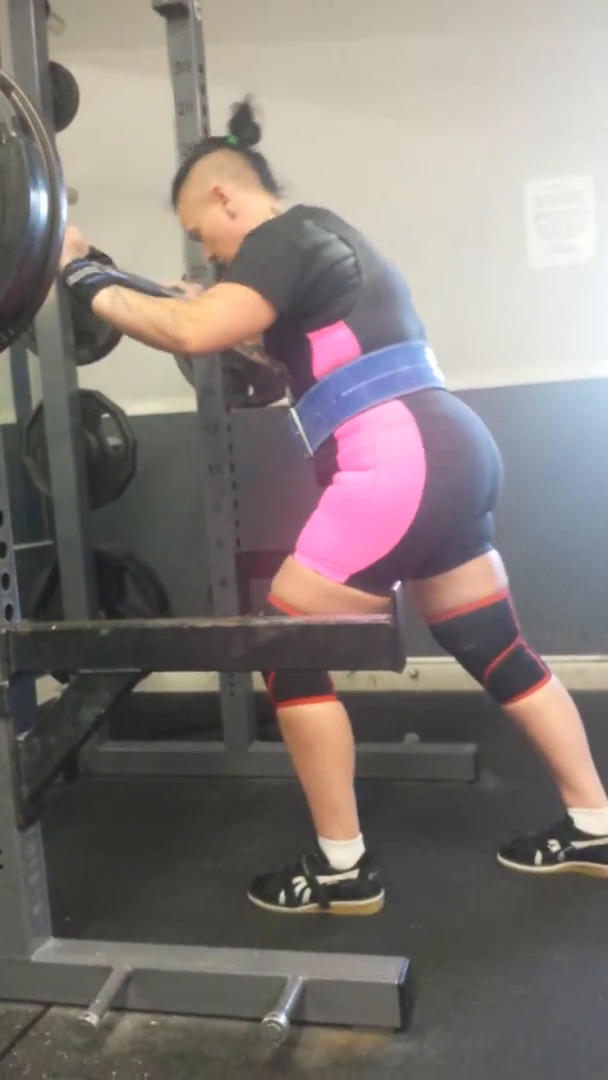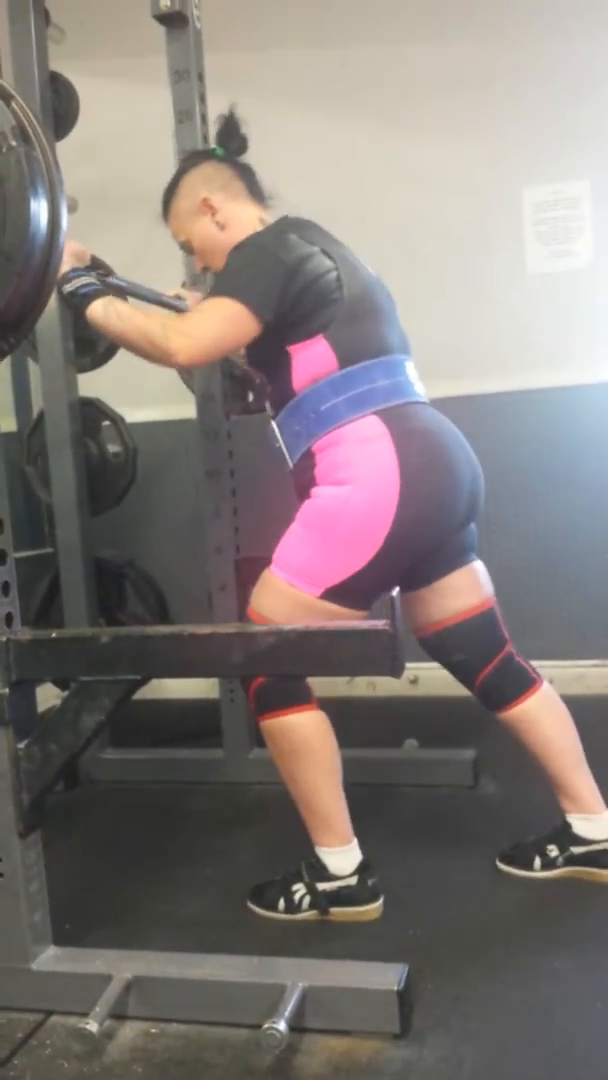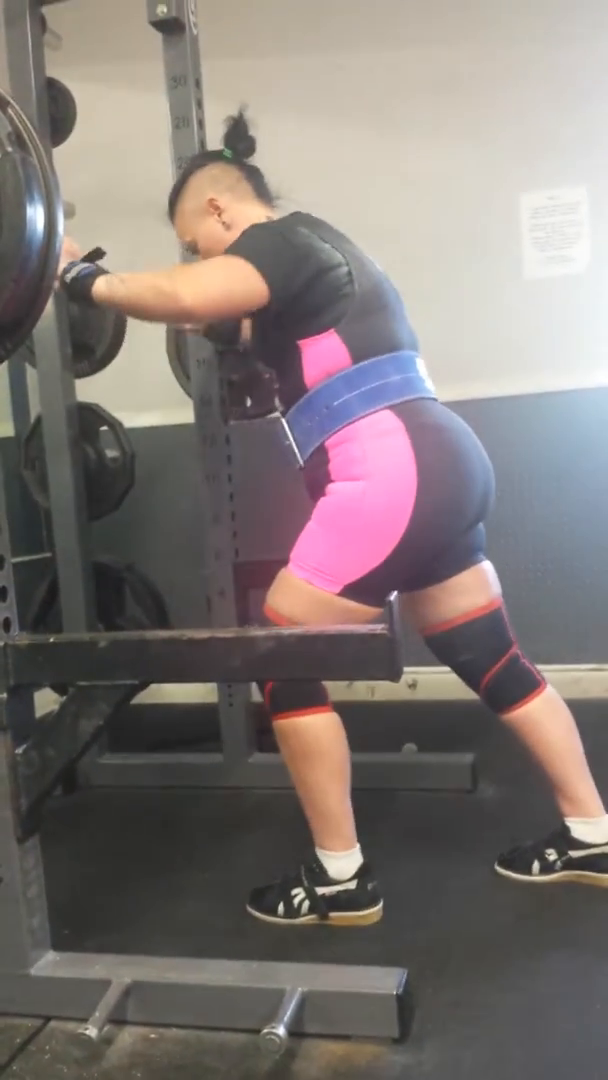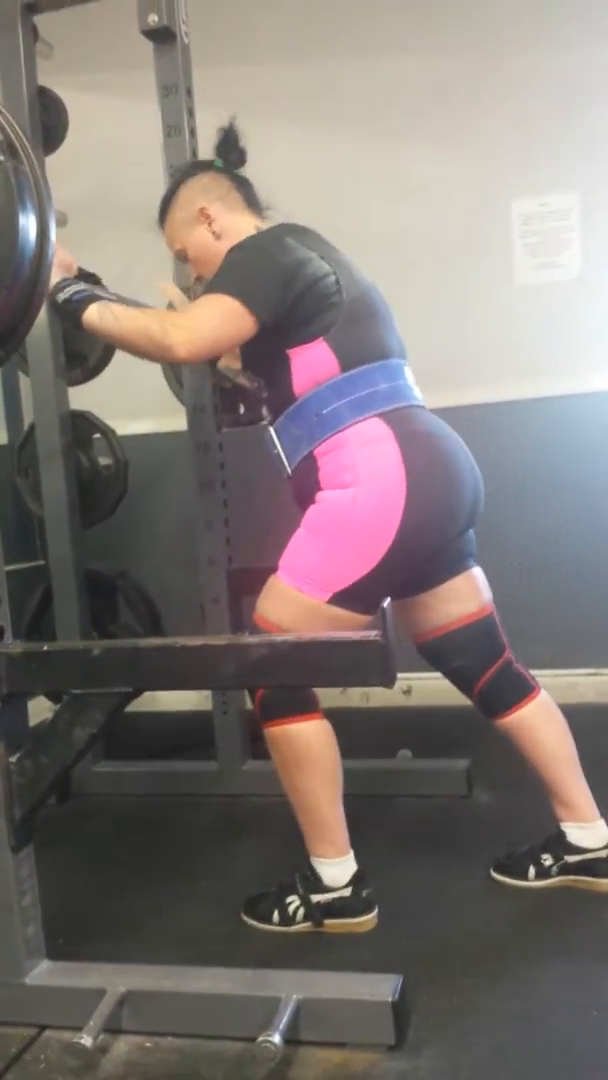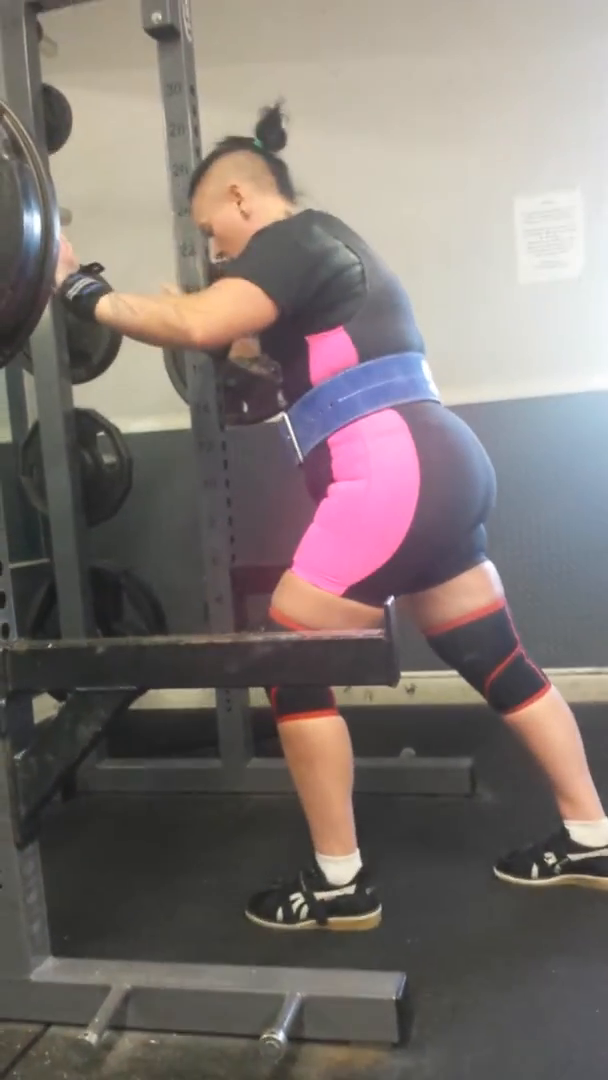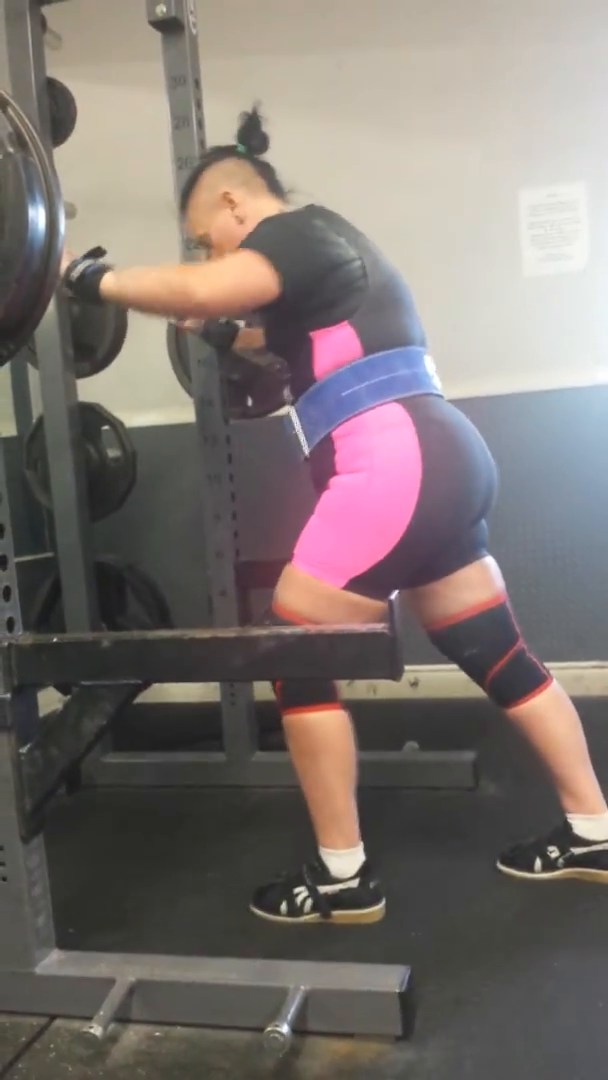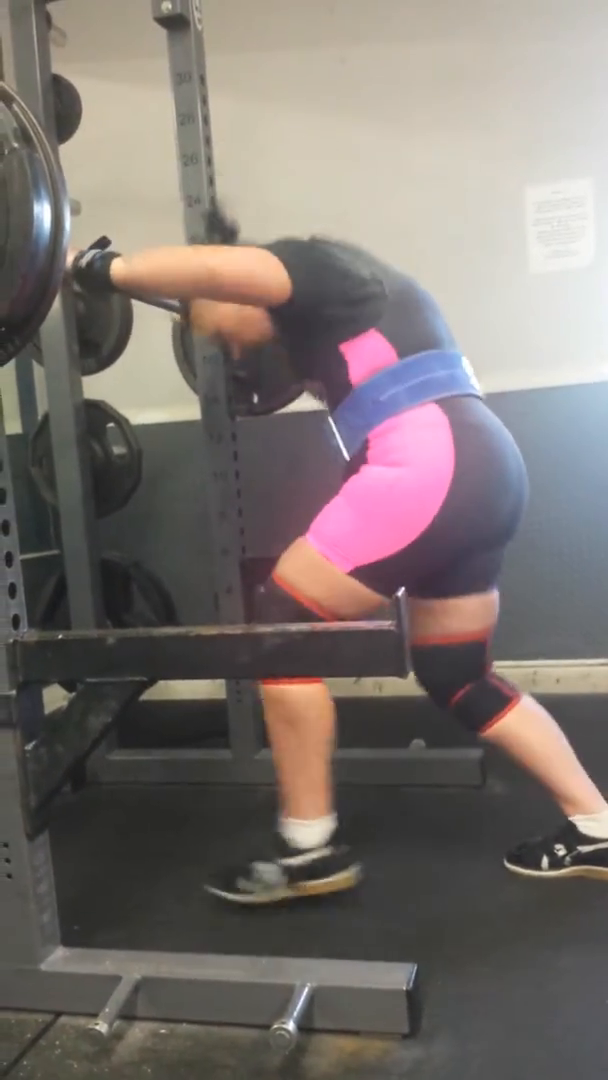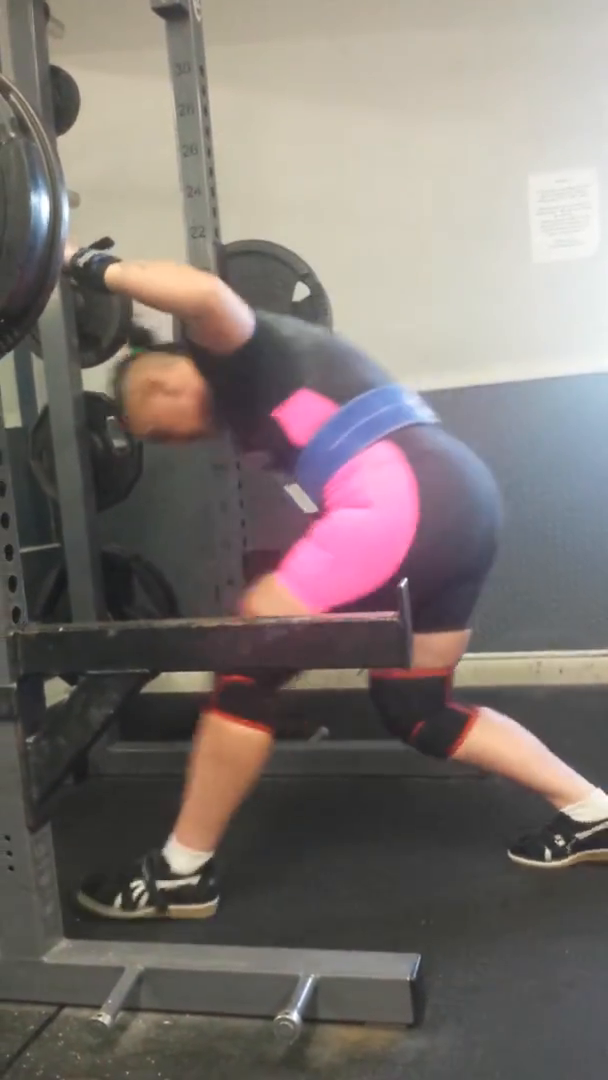
dt=0.3s
person 1, frame 1
left shoulder: (283, 238)
right shoulder: (321, 236)
left elbow: (195, 333)
left wrist: (87, 280)
right wrist: (211, 301)
left hip: (396, 466)
right hip: (449, 454)
right knee: (496, 651)
left ankle: (341, 868)
person 1, frame 2
left shoulder: (270, 249)
right shoulder: (311, 250)
left elbow: (184, 348)
left wrist: (81, 291)
right wrist: (210, 319)
left hip: (377, 479)
right hip: (432, 466)
left knee: (268, 664)
right knee: (486, 660)
left ankle: (340, 874)
person 1, frame 3
left shoulder: (281, 238)
right shoulder: (316, 248)
left elbow: (190, 296)
left wrist: (81, 277)
left hip: (387, 476)
right hip: (441, 464)
right knee: (491, 660)
left ankle: (341, 877)
person 1, frame 4
left shoulder: (267, 252)
right shoulder: (303, 259)
left elbow: (181, 339)
left wrist: (73, 298)
right wrist: (222, 353)
left hip: (379, 483)
right hip: (429, 472)
right knee: (483, 665)
left ankle: (334, 886)
person 1, frame 5
left shoulder: (292, 239)
right shoulder: (325, 245)
left elbow: (200, 325)
left wrist: (83, 293)
right wrist: (223, 332)
left hip: (389, 476)
right hip: (441, 467)
right knee: (495, 661)
left ankle: (339, 883)
person 1, frame 6
left shoulder: (300, 231)
right shoulder: (323, 251)
left elbow: (200, 284)
left wrist: (92, 278)
right wrist: (219, 328)
left hip: (393, 468)
right hip: (446, 459)
left knee: (298, 663)
right knee: (496, 656)
left ankle: (341, 878)
person 1, frame 7
left shoulder: (311, 262)
right shoulder: (331, 289)
left elbow: (215, 265)
left wrist: (101, 269)
right wrist: (249, 341)
left hip: (426, 467)
right hip: (479, 468)
left knee: (286, 625)
right knee: (459, 679)
left ankle: (308, 846)
person 1, frame 8
left shoulder: (230, 360)
right shoulder: (266, 355)
left elbow: (205, 296)
left wrist: (99, 270)
left hip: (400, 501)
right hip: (456, 494)
left knee: (248, 668)
right knee: (418, 709)
left ankle: (180, 874)
